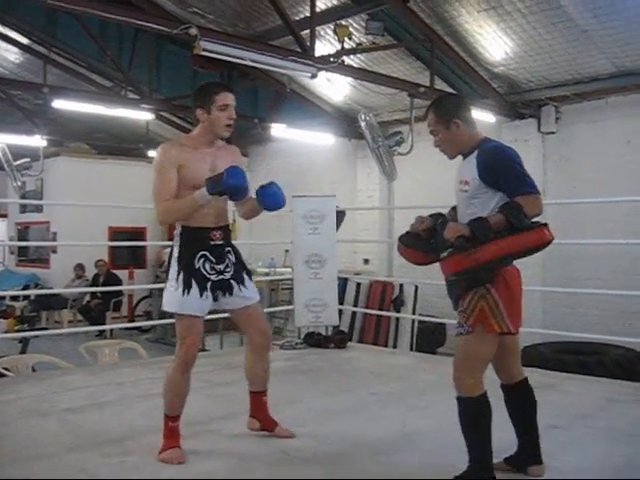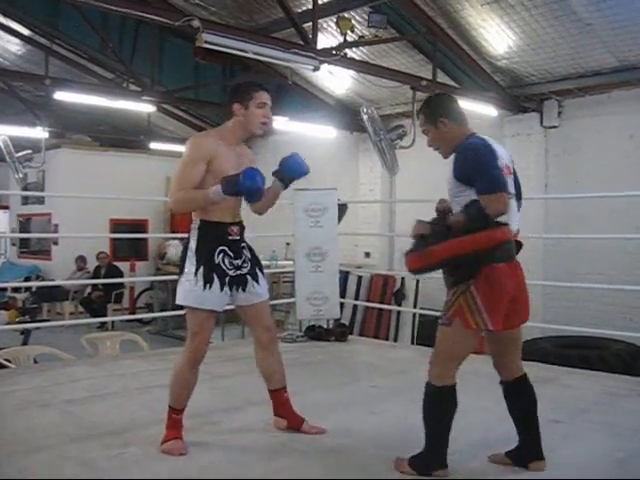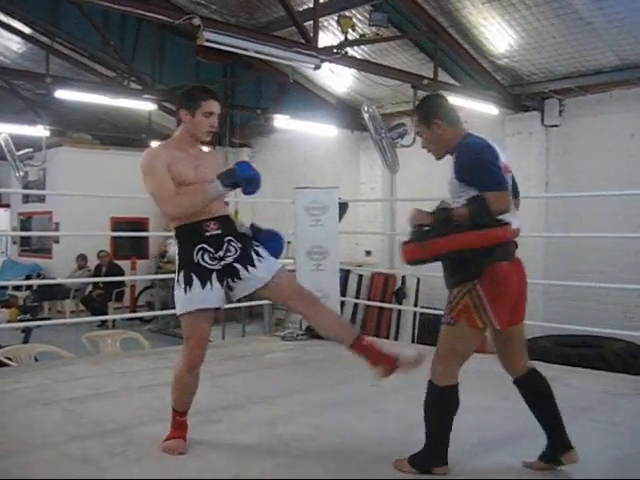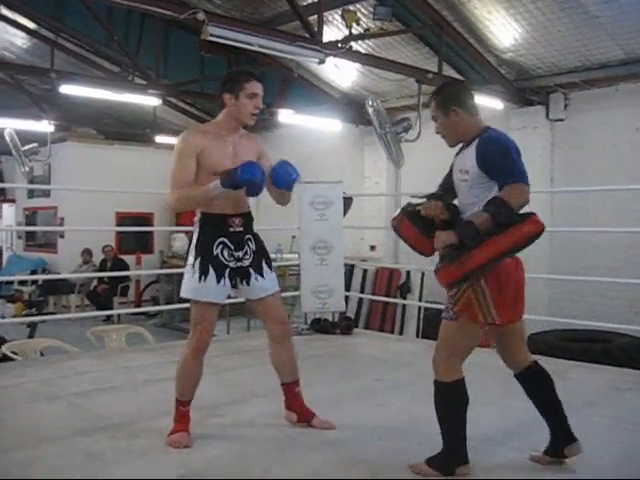
dt=0.5s
person 1, frame 1
left shoulder: (495, 155)
right shoulder: (470, 161)
left elbow: (532, 204)
left wrist: (472, 230)
left hip: (491, 280)
right hip: (482, 279)
left knee: (466, 378)
right knee: (509, 372)
person 1, frame 2
left shoulder: (470, 151)
right shoulder: (496, 151)
left elbow: (496, 204)
left wrist: (439, 225)
right wrist: (455, 207)
left hip: (480, 274)
right hip: (507, 269)
left knee: (441, 368)
right knee: (508, 367)
person 1, frame 3
left shoulder: (470, 150)
right shoulder: (488, 150)
left elbow: (499, 202)
left wrist: (437, 217)
right wrist: (453, 214)
left hip: (482, 273)
right hip: (506, 267)
left knee: (443, 367)
right knee: (517, 363)
left ankle: (432, 458)
right ankle: (560, 447)
person 1, frame 4
left shoulder: (494, 143)
right shoulder: (464, 153)
left elbow: (518, 195)
right elbow: (443, 197)
left wrist: (460, 234)
right wrist: (434, 208)
left hip: (485, 269)
right hip: (500, 267)
left knee: (445, 362)
right knee: (517, 357)
right ankle: (563, 440)
person 2, frame 1
left shoulder: (233, 154)
right shoulder: (172, 152)
left elbow: (245, 211)
right elbow: (163, 213)
left wrist: (262, 199)
right wrist: (207, 190)
left hip: (226, 251)
right hip: (192, 252)
left knee: (261, 334)
right knee: (187, 352)
left ankle: (259, 416)
right ankle: (170, 436)
person 2, frame 2
left shoulder: (246, 155)
right shoulder: (203, 144)
right elbow: (176, 202)
left wrist: (281, 182)
right wrist: (223, 188)
left hip: (239, 247)
right hip: (208, 248)
left knee: (266, 334)
right knee: (197, 347)
left ankle: (284, 413)
right ankle: (173, 428)
person 2, frame 3
left shoulder: (212, 158)
right shoulder: (156, 158)
right elbow: (172, 208)
left wrist: (250, 232)
right wrist: (222, 184)
left hip: (233, 240)
right hip: (195, 252)
left knee: (304, 300)
right knee: (194, 351)
left ankle: (381, 359)
right ankle: (177, 427)
person 2, frame 4
left shoulder: (254, 144)
right shoulder: (194, 140)
left elbow: (280, 197)
right elbow: (177, 200)
left wrist: (284, 180)
right wrist: (221, 182)
left hip: (248, 239)
right hip: (213, 240)
left knee: (279, 325)
right knee: (200, 339)
left ankle: (295, 407)
right ankle: (181, 420)
